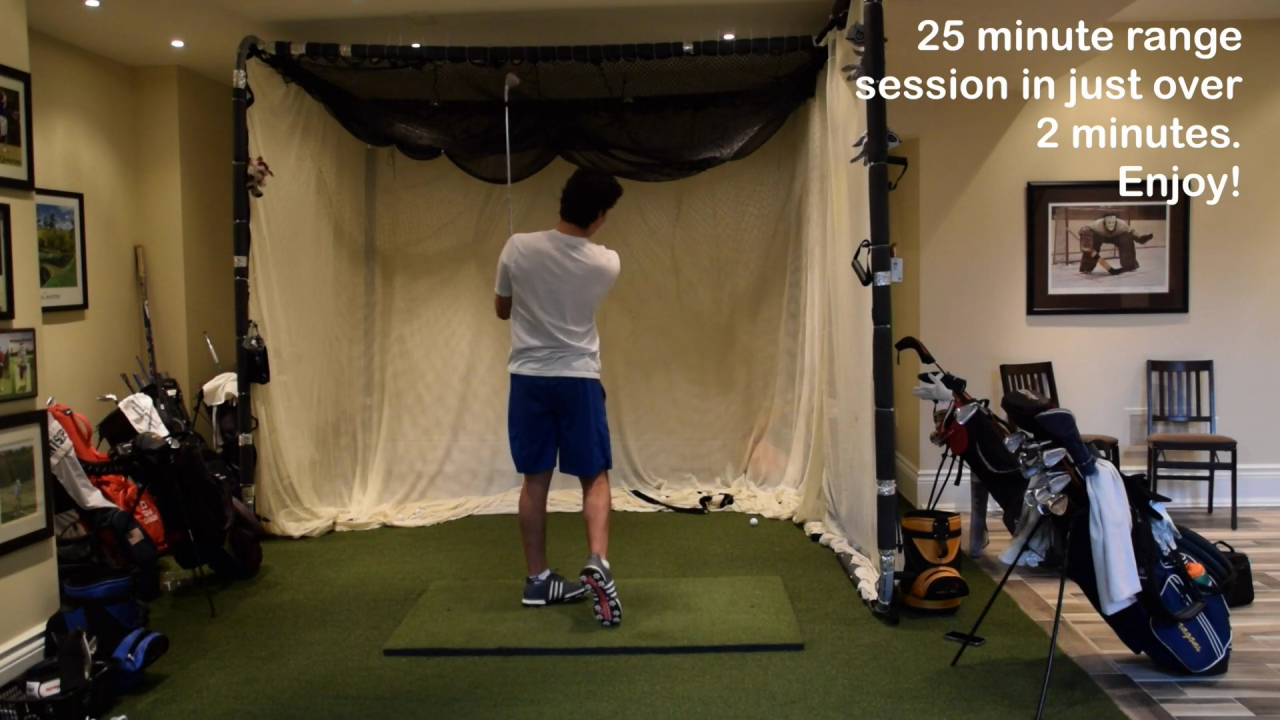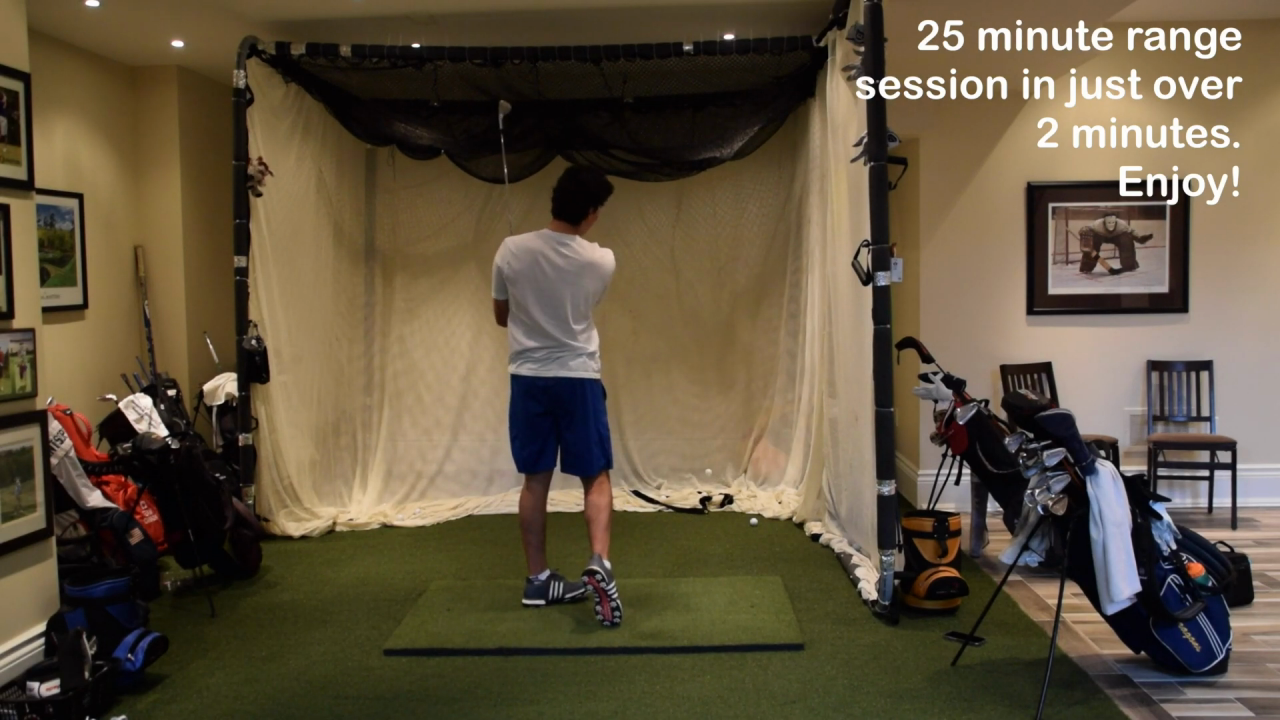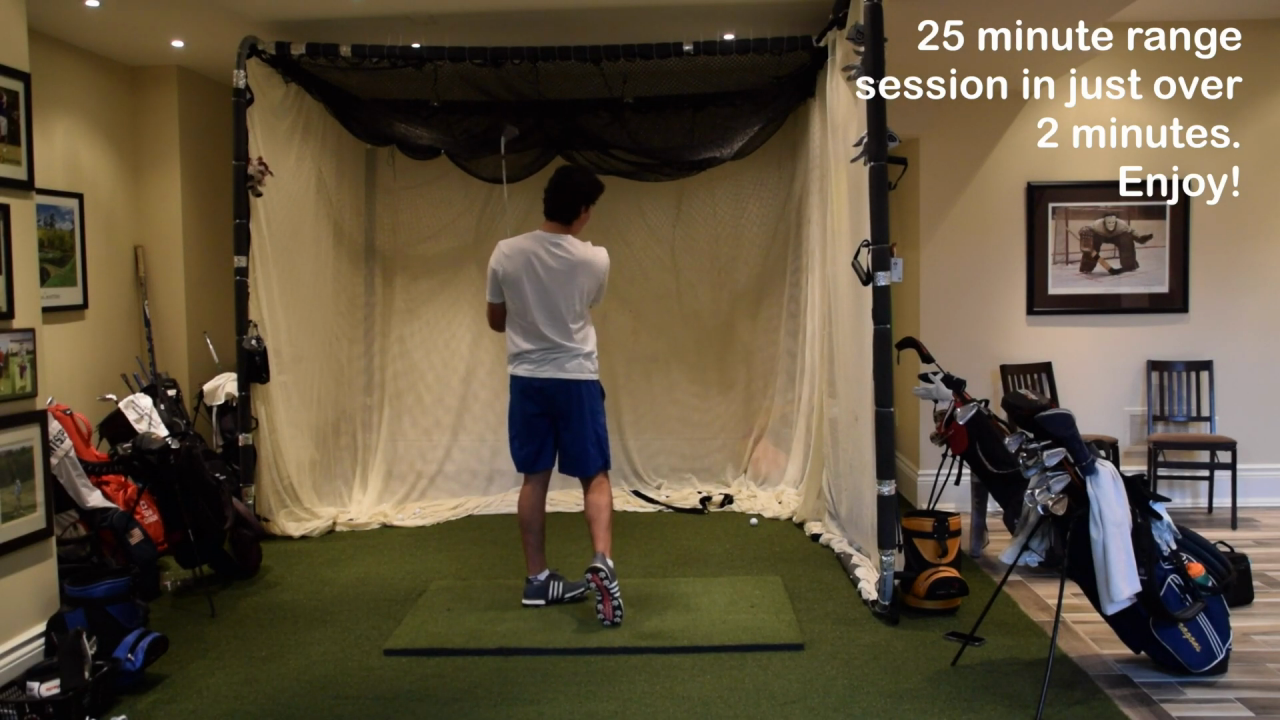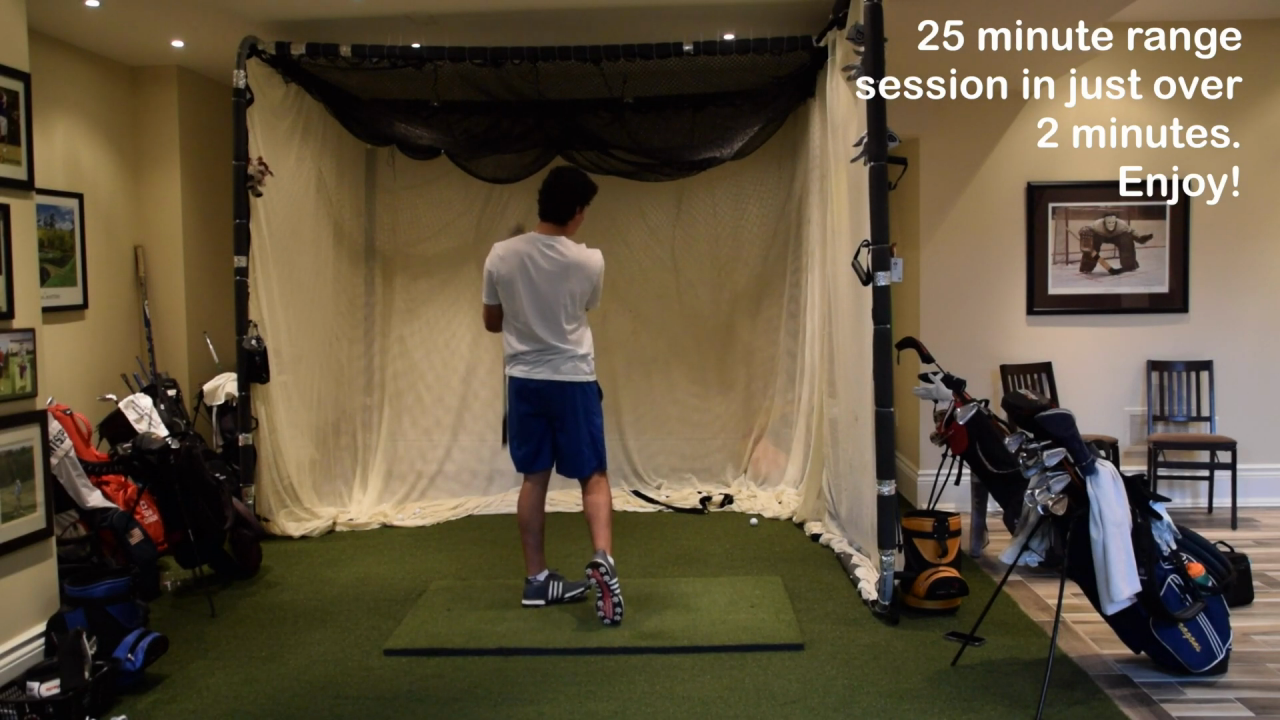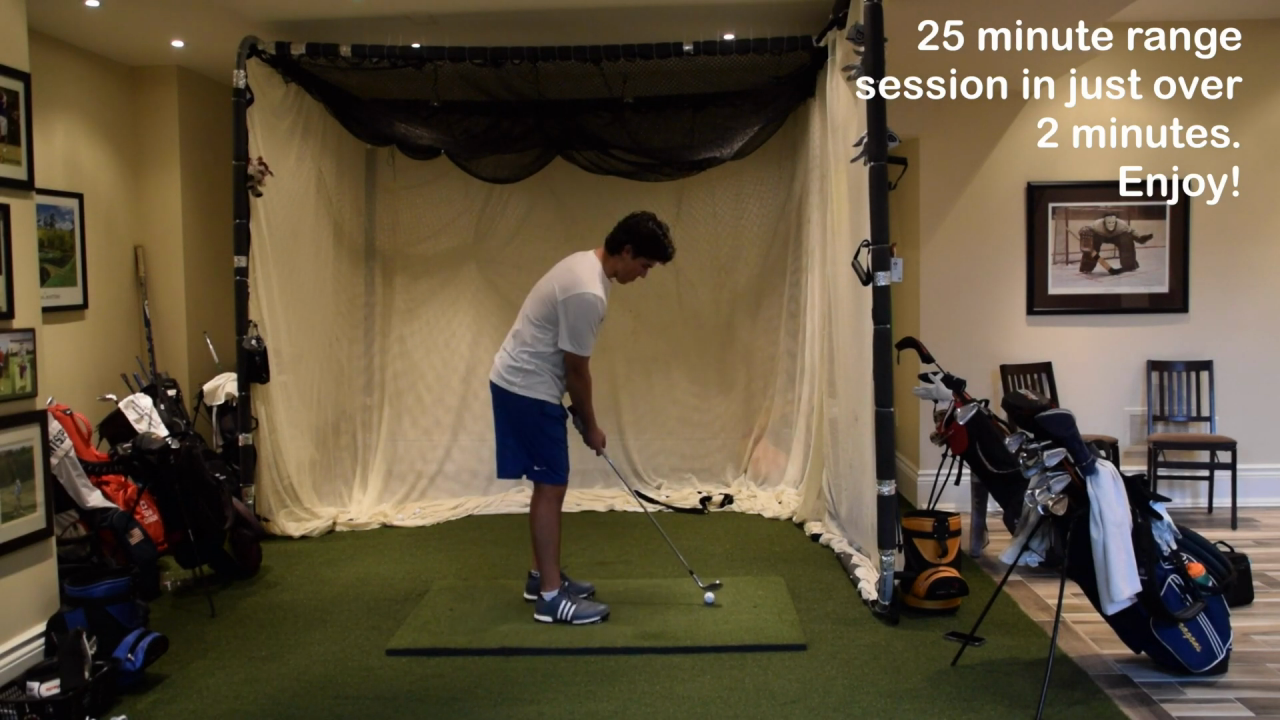
dt=0.2s
person 1, frame 1
left shoulder: (518, 249)
right shoulder: (607, 264)
left elbow: (502, 310)
left hip: (528, 378)
right hip: (579, 379)
left knee: (535, 479)
right knee: (594, 476)
left ankle: (537, 579)
right ankle: (598, 562)
person 1, frame 2
left shoulder: (511, 251)
right shoulder: (601, 261)
left elbow: (501, 317)
left hip: (528, 379)
right hip: (579, 379)
left knee: (536, 479)
right knee: (595, 476)
left ankle: (537, 579)
right ankle: (599, 563)
person 1, frame 3
left shoulder: (505, 254)
right shoulder: (596, 260)
left elbow: (496, 321)
left hip: (527, 380)
right hip: (577, 379)
left knee: (534, 479)
right knee: (595, 476)
left ankle: (537, 578)
right ankle: (602, 562)
person 1, frame 4
left shoulder: (502, 256)
right shoulder: (589, 261)
left elbow: (508, 316)
right elbow: (583, 310)
left hip: (529, 379)
right hip: (573, 383)
left knee: (534, 479)
right knee: (583, 476)
left ankle: (534, 567)
right ankle: (603, 560)
person 1, frame 5
left shoulder: (584, 263)
right shoulder: (588, 293)
right elbow: (576, 369)
left wrist: (581, 412)
right wrist: (590, 426)
left hip: (525, 382)
right hip: (527, 388)
left knee: (549, 483)
right knee: (551, 486)
left ankle: (542, 575)
right ankle: (550, 596)
